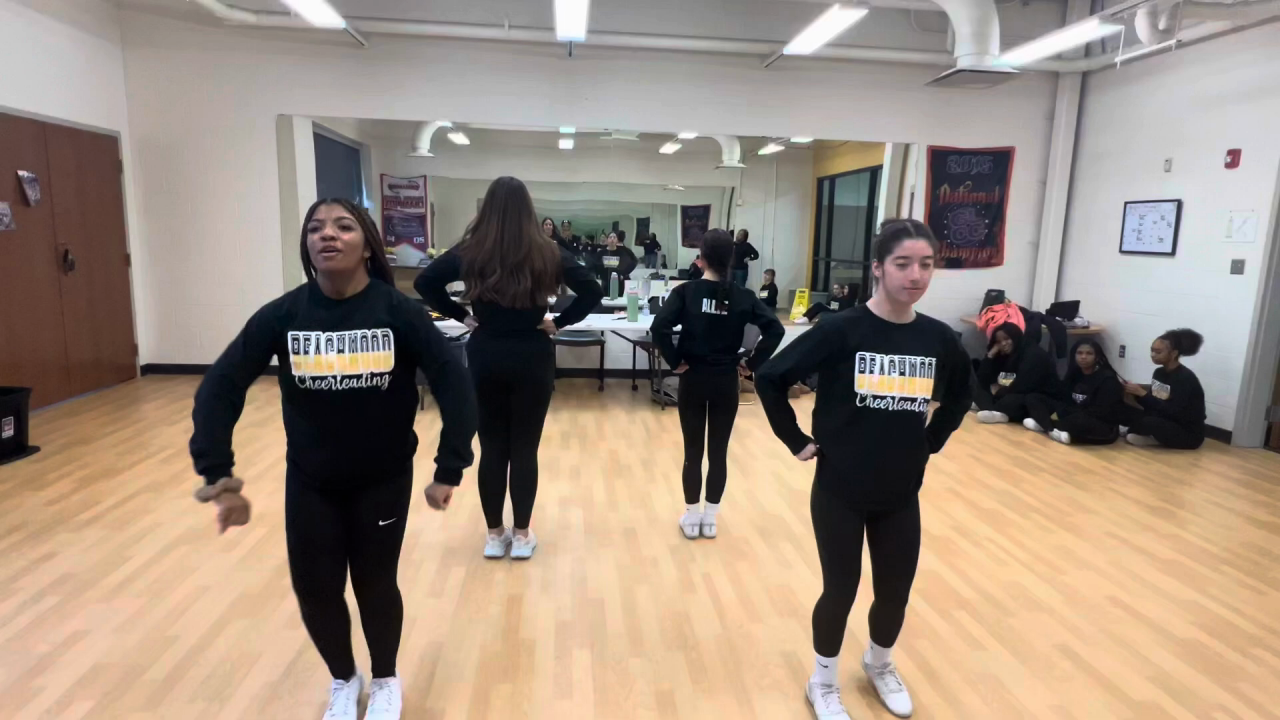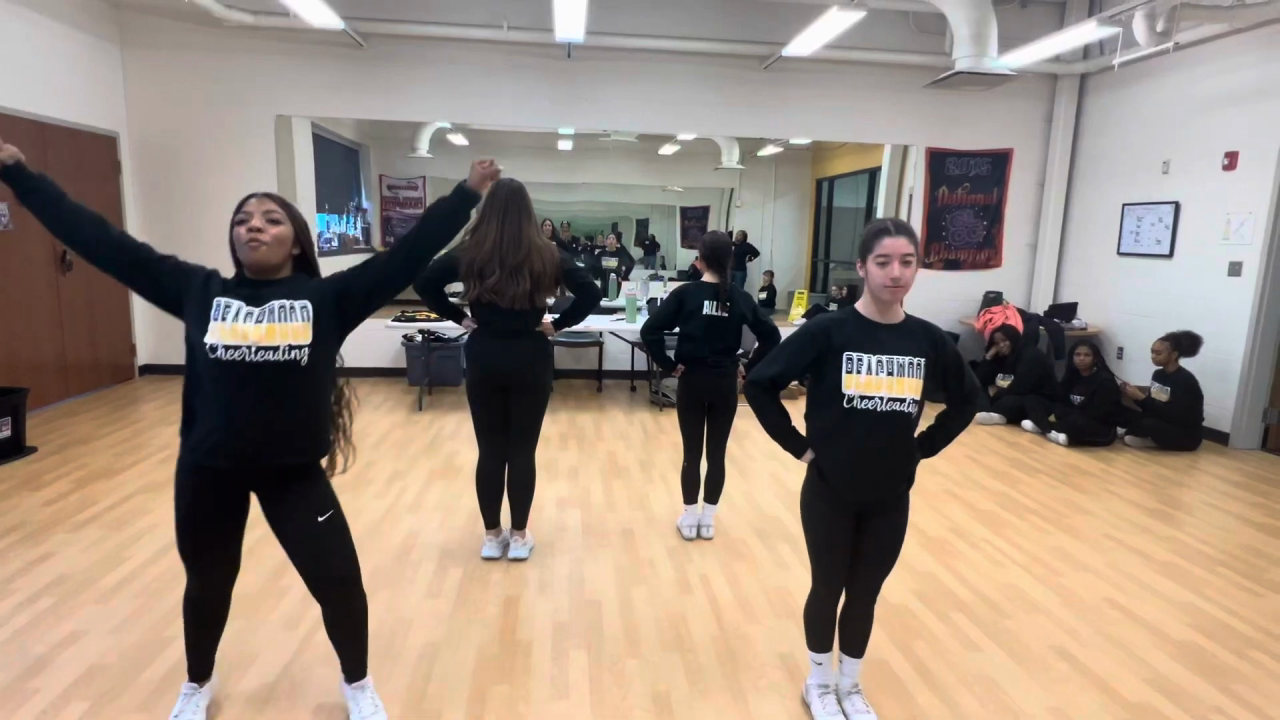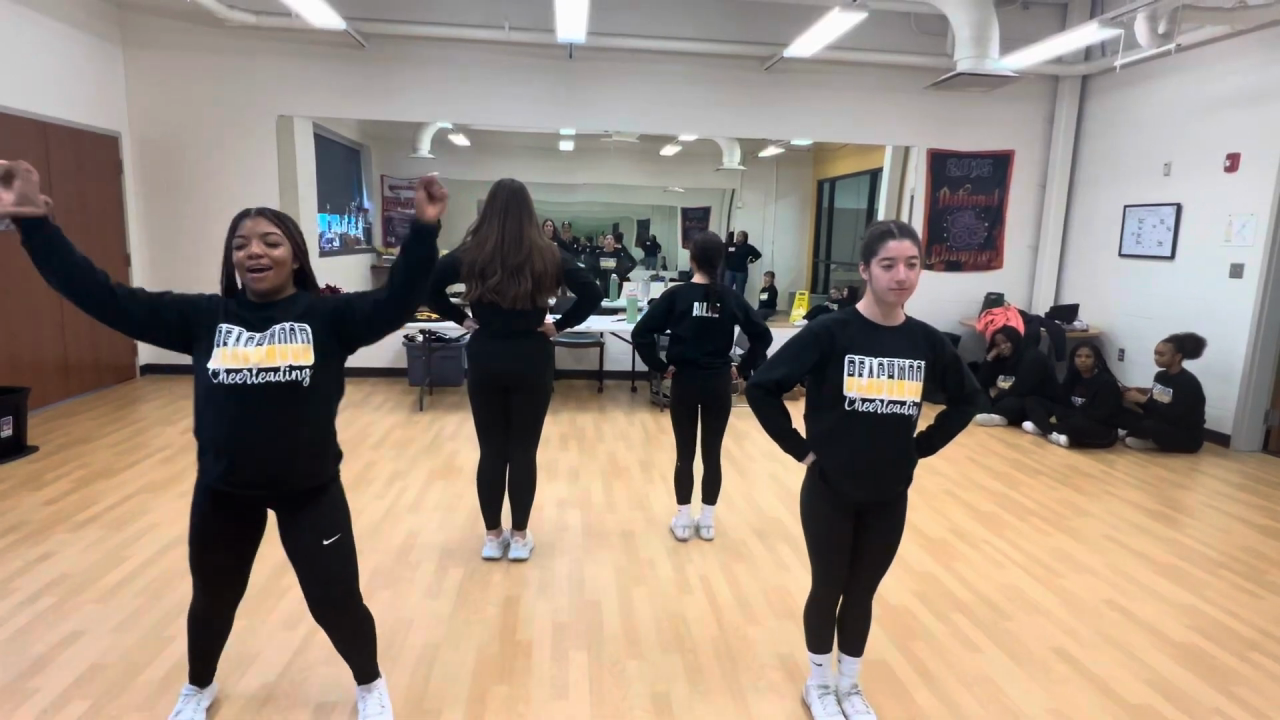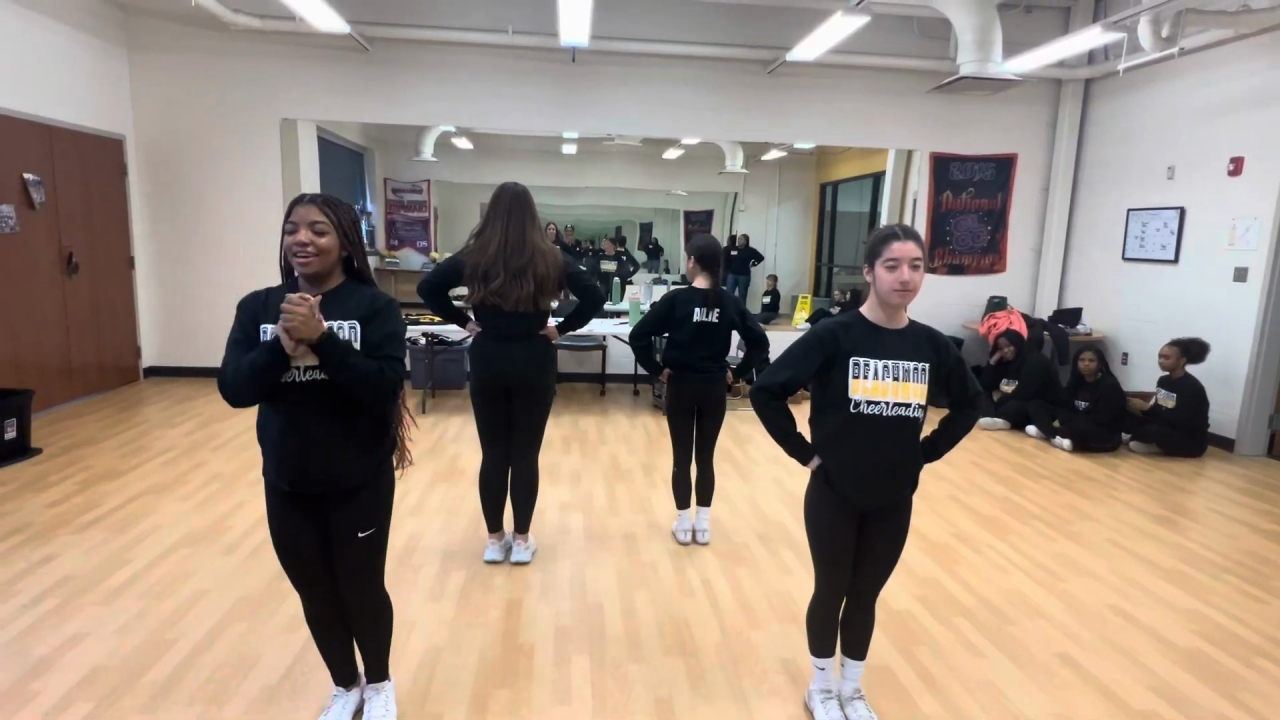
dt=0.5s
person 1, frame 1
left shoulder: (401, 312)
right shoulder: (281, 315)
left elbow: (452, 383)
right elbow: (223, 386)
left wrist: (449, 471)
right wrist: (217, 470)
left hip: (385, 474)
right hip: (313, 475)
left knee: (376, 584)
right knee: (314, 587)
left ankle: (385, 677)
person 1, frame 2
left shoulder: (328, 298)
right shoulder: (199, 291)
left elbow: (409, 254)
right elbow: (106, 243)
left wrist: (467, 193)
left hip: (295, 471)
right hip: (209, 469)
left knee: (340, 583)
right knee: (207, 586)
person 1, frame 3
left shoulder: (327, 314)
right shoulder: (204, 316)
left elbow: (394, 308)
right elbow: (108, 303)
left wrist: (426, 232)
left hip: (310, 488)
right hip: (224, 489)
left knee: (336, 601)
right knee: (214, 598)
person 1, frame 4
left shoulder: (375, 307)
right shoulder: (257, 308)
left elbow: (384, 388)
right elbow: (234, 389)
left wrist: (320, 338)
right wrist: (282, 346)
left hip: (360, 480)
right hip: (287, 482)
left knee: (361, 589)
right knee: (315, 593)
person 2, frame 1
left shoulder: (940, 338)
right shoulder: (841, 330)
left elbow: (960, 397)
right elbow: (770, 378)
left wrist: (928, 444)
right wrist: (800, 441)
left hip: (900, 493)
right hip: (839, 489)
left knee: (895, 594)
right knee: (840, 590)
left ankle: (879, 661)
person 2, frame 2
left shoulder: (928, 339)
right shoulder: (827, 331)
left elbow: (967, 398)
right elbow: (759, 384)
left wrist: (923, 447)
right wrist: (799, 444)
left hip: (891, 496)
right hip: (829, 491)
left knee: (865, 594)
right knee: (828, 589)
person 2, frame 3
left shoulder: (927, 341)
right shoulder: (829, 332)
left elbow: (966, 399)
right elbow: (761, 387)
left wrist: (921, 447)
right wrist: (800, 447)
left hip: (889, 496)
right hip: (829, 491)
left knee: (862, 591)
right knee: (828, 588)
person 2, frame 4
left shoulder: (931, 344)
right shoulder: (834, 335)
left elbow: (969, 403)
right elbow: (765, 391)
left wrist: (928, 452)
right wrist: (805, 451)
left hip: (894, 500)
right hip: (834, 495)
left knee: (866, 596)
right knee: (830, 592)
person 3, frame 1
left shoulder: (469, 252)
right shoulder: (546, 254)
left elbow: (425, 283)
right elbow: (592, 291)
left wrist: (461, 315)
right wrist: (559, 321)
left hip: (485, 358)
right hip: (531, 359)
left knee: (491, 449)
right knee: (524, 450)
left ankle: (495, 534)
right ankle: (521, 535)
person 3, frame 2
left shoulder: (469, 254)
right shoulder: (545, 256)
left elbow: (423, 283)
right elbow: (591, 293)
left wrist: (459, 317)
right wrist: (558, 323)
left hip: (483, 359)
right hip: (530, 360)
left knee: (489, 450)
right knee: (522, 451)
left ankle: (492, 535)
right ankle: (518, 536)
person 3, frame 3
left shoulder: (471, 254)
right shoulder: (547, 256)
left elbow: (427, 285)
right elbow: (592, 294)
left wrist: (461, 318)
right wrist: (560, 324)
left hip: (485, 360)
right hip: (532, 361)
left knee: (491, 451)
right knee: (523, 451)
left ankle: (493, 536)
right ankle: (519, 536)
person 3, frame 4
left shoulder: (473, 257)
right shoulder: (549, 259)
left elbow: (428, 288)
right elbow: (594, 297)
left wrist: (463, 321)
right wrist: (562, 328)
left hip: (487, 362)
right hip: (533, 363)
left knee: (493, 453)
right knee: (525, 454)
left ankle: (494, 539)
right ankle: (521, 540)
person 4, frame 1
left shoulder: (686, 292)
right shoulder: (741, 296)
left elbow: (660, 327)
right elbow: (774, 329)
left wrist: (675, 361)
right wrist: (751, 363)
left hip: (693, 379)
right hip: (726, 381)
left knee: (693, 451)
right knee: (718, 452)
left ankle: (691, 517)
right ankle: (710, 519)
person 4, frame 2
left shoulder: (685, 293)
right shoulder: (740, 298)
left elbow: (650, 331)
right elbow: (771, 336)
left wrist: (669, 365)
right wrist: (749, 368)
left hip: (692, 380)
right hip: (726, 382)
left knee: (691, 452)
right knee: (717, 453)
left ankle: (689, 518)
right ankle: (708, 519)
person 4, frame 3
left shoulder: (676, 295)
right shoulder: (731, 298)
left elbow: (641, 334)
right elbow: (762, 336)
left wrist: (660, 366)
right wrist: (742, 368)
left hip: (684, 381)
right hip: (719, 383)
left knee: (685, 453)
right knee: (712, 453)
left ankle: (682, 520)
right ankle: (707, 520)
person 4, frame 4
left shoulder: (677, 299)
right shoulder: (730, 302)
left elbow: (638, 335)
right elbow: (760, 342)
left wrist: (656, 369)
right wrist: (736, 373)
left hip: (681, 385)
right hip: (715, 388)
left knee: (681, 457)
right knee: (705, 457)
left ankle: (684, 523)
right ankle: (703, 524)
